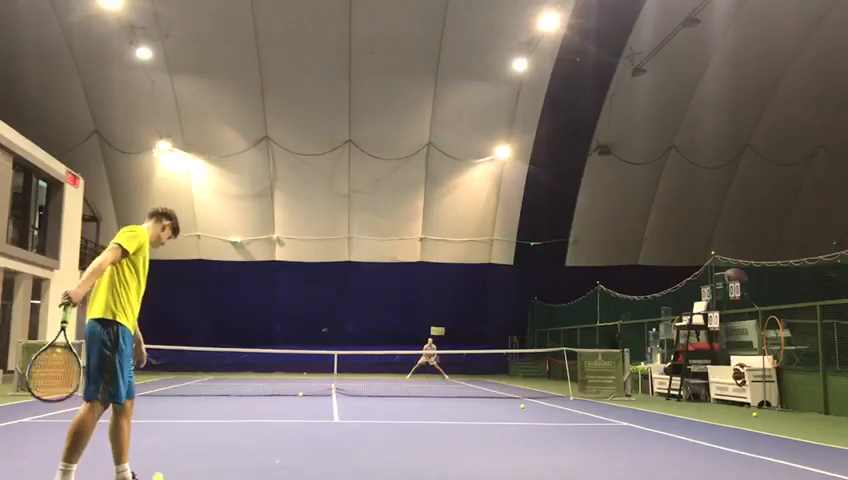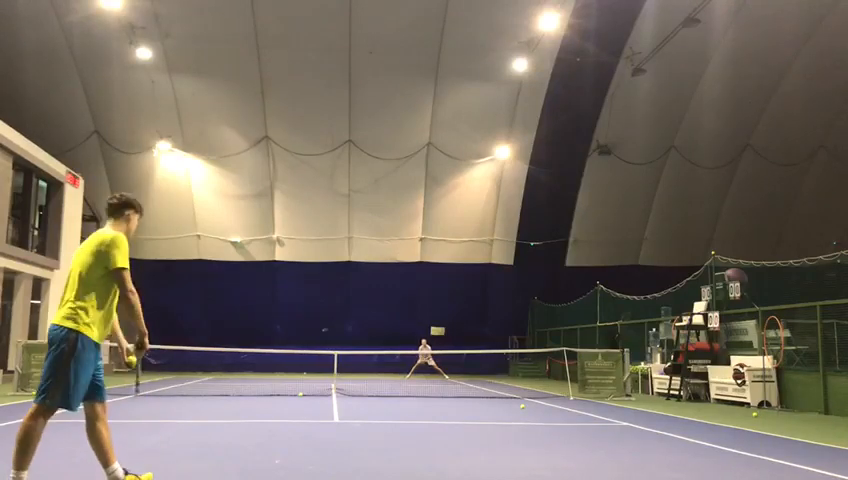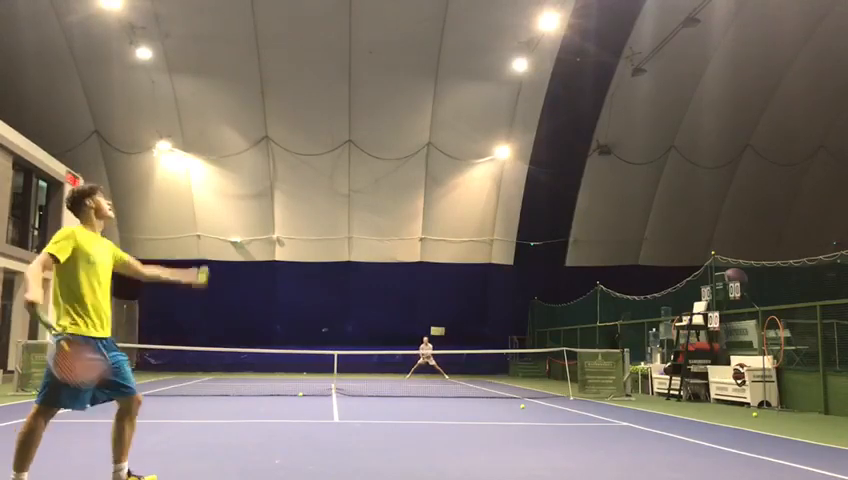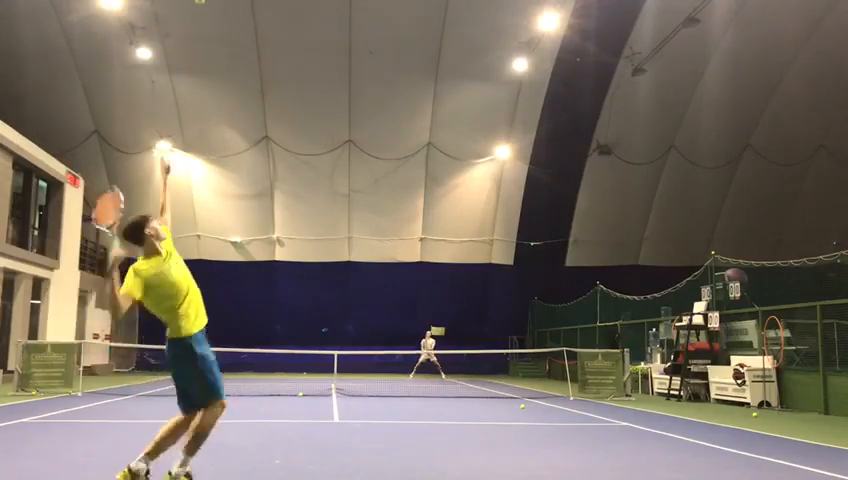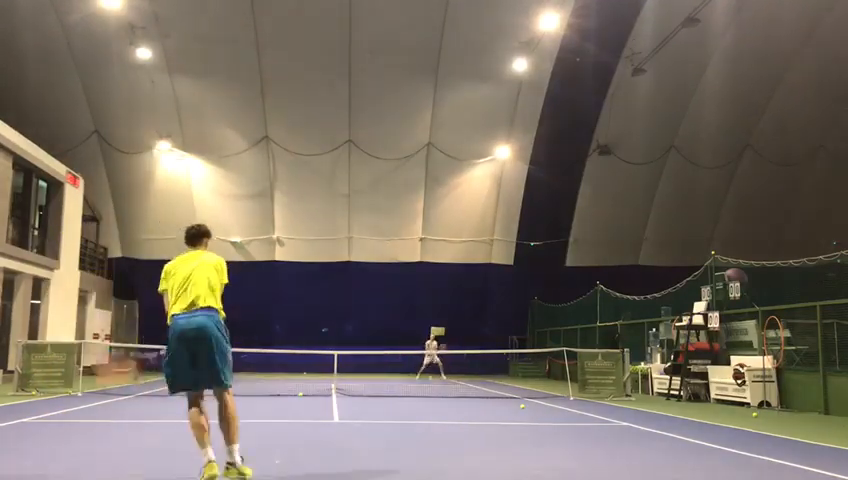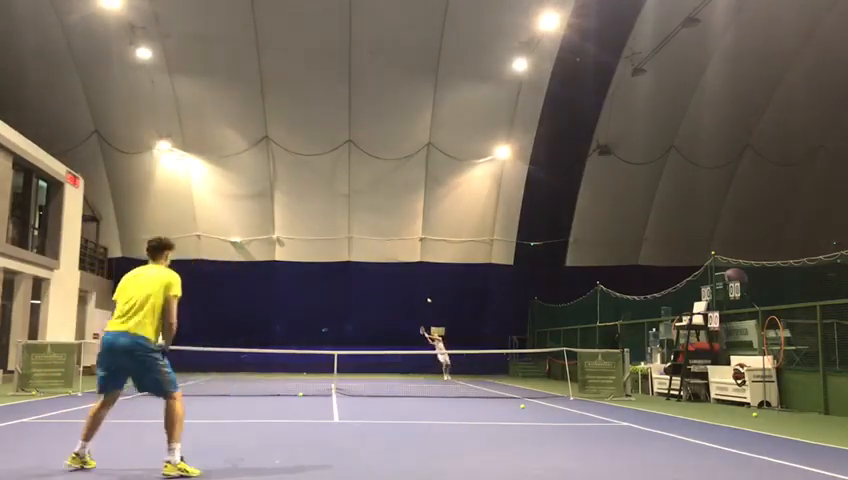
dt=0.7s
person 1, frame 1
left shoulder: (138, 245)
right shoulder: (136, 233)
right elbow: (106, 258)
left wrist: (139, 341)
right wrist: (81, 288)
left hip: (119, 329)
right hip: (109, 325)
left knee: (125, 404)
right knee: (96, 402)
person 1, frame 2
left shoulder: (99, 241)
right shoulder: (114, 240)
right elbow: (127, 292)
left wrist: (121, 340)
right wrist: (143, 332)
left hip: (87, 338)
right hip: (74, 334)
left knee: (97, 409)
right knee: (45, 408)
person 1, frame 3
left shoulder: (105, 246)
right shoulder: (70, 235)
left elbow: (141, 270)
right elbow: (37, 266)
left wrist: (181, 276)
right wrist: (33, 290)
left hip: (103, 339)
right hip: (76, 337)
left knee: (132, 401)
right knee: (45, 409)
person 1, frame 4
left shoulder: (165, 250)
right shoulder: (139, 272)
left elbow: (164, 213)
right elbow: (118, 312)
left wrist: (164, 179)
right wrist: (113, 274)
left hip: (190, 339)
right hip: (187, 342)
left knee: (191, 414)
right knee: (215, 406)
person 1, frame 5
left shoulder: (170, 267)
right shoulder: (216, 261)
left elbow: (167, 305)
left hip: (178, 325)
right hip: (208, 320)
left knee: (194, 399)
right knee: (224, 393)
person 1, frame 6
left shoulder: (129, 276)
right shoulder: (170, 277)
right elbow: (171, 321)
right wrist: (164, 344)
left hip: (110, 338)
right hip: (139, 343)
left knee: (108, 398)
right knee: (173, 396)
left ankle: (79, 453)
right ankle: (174, 460)
